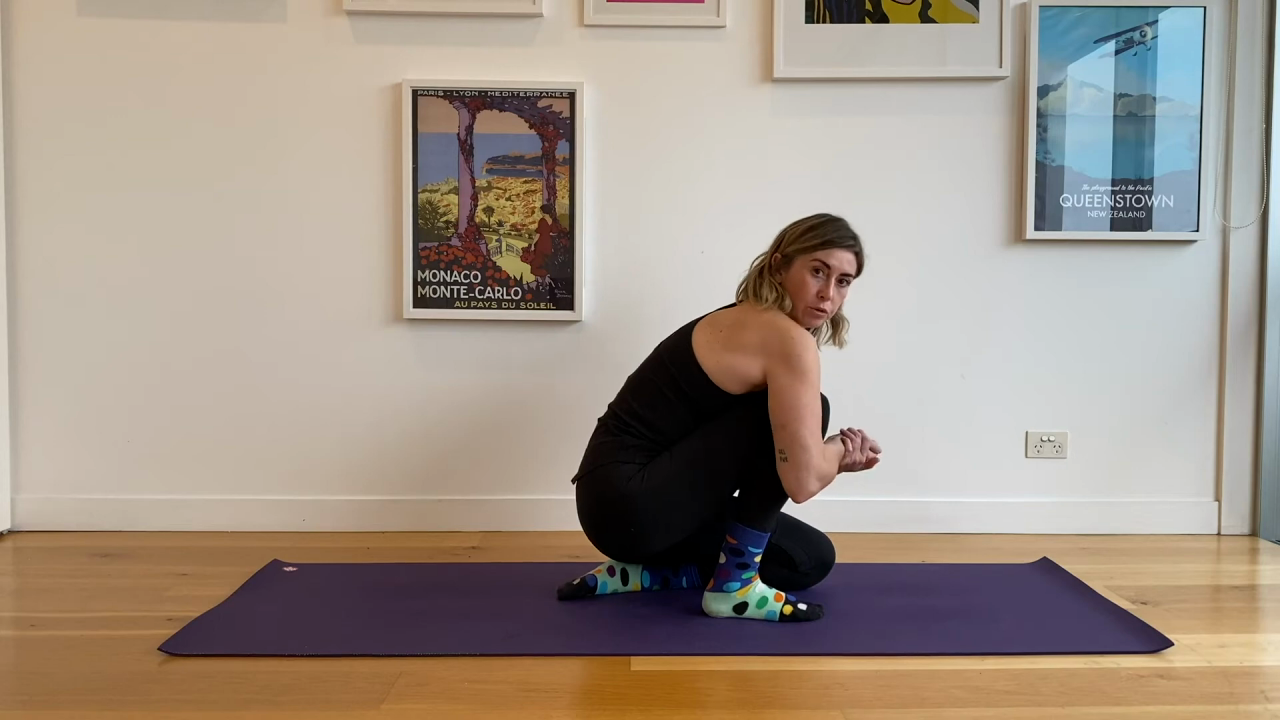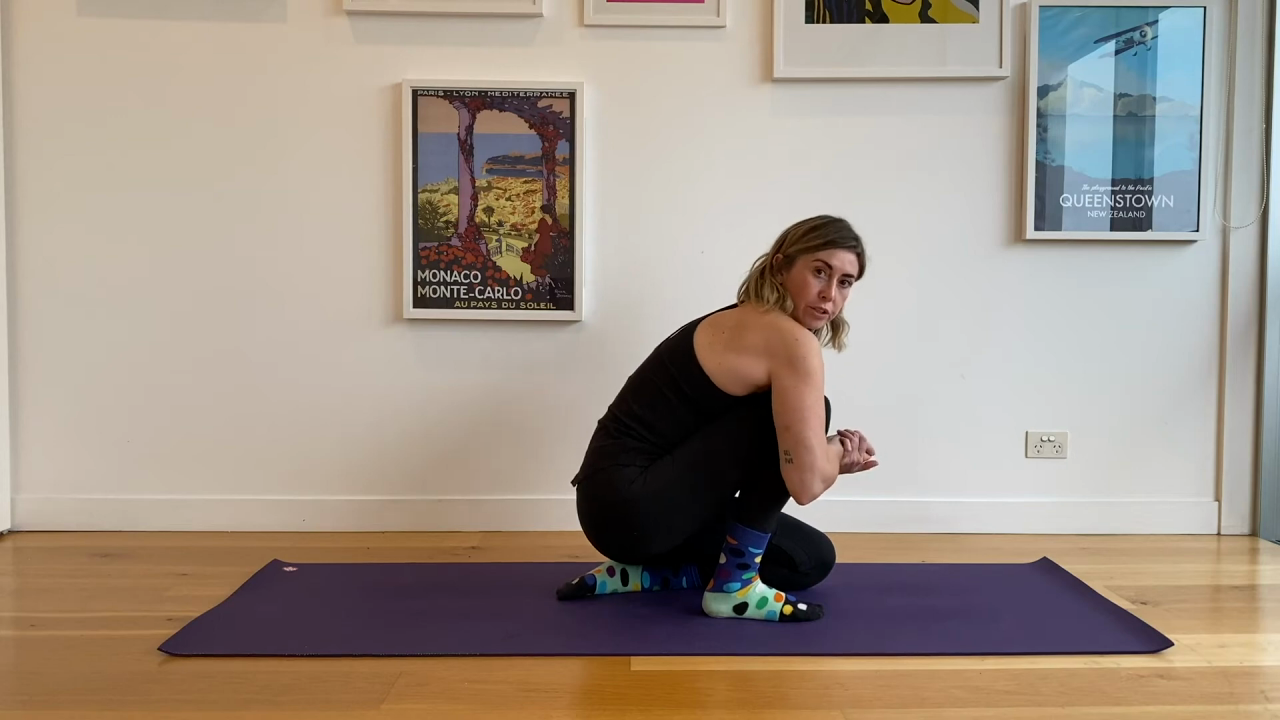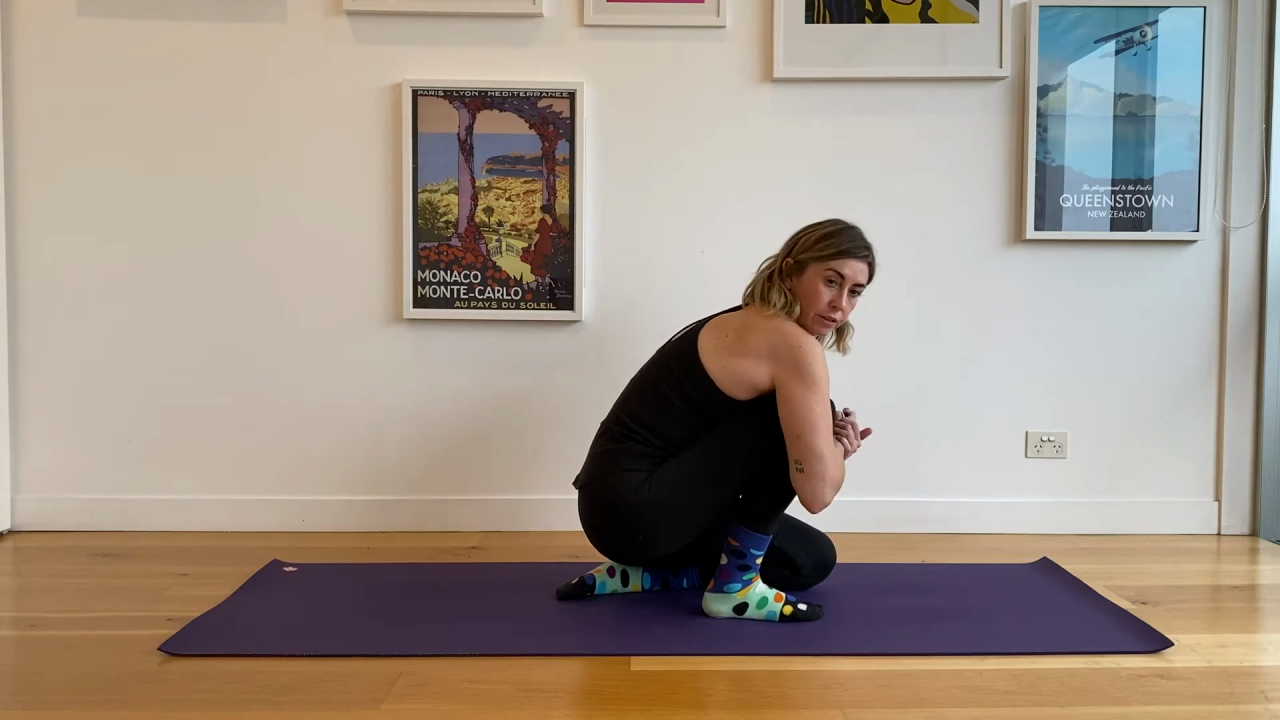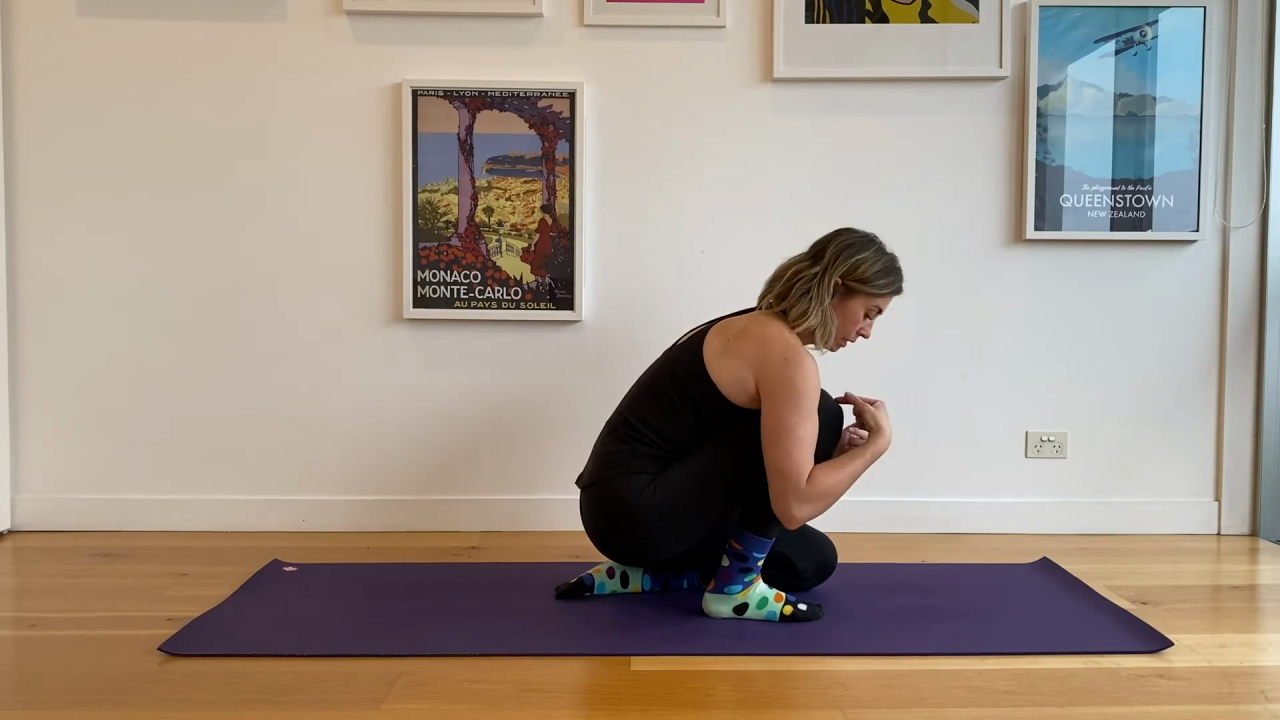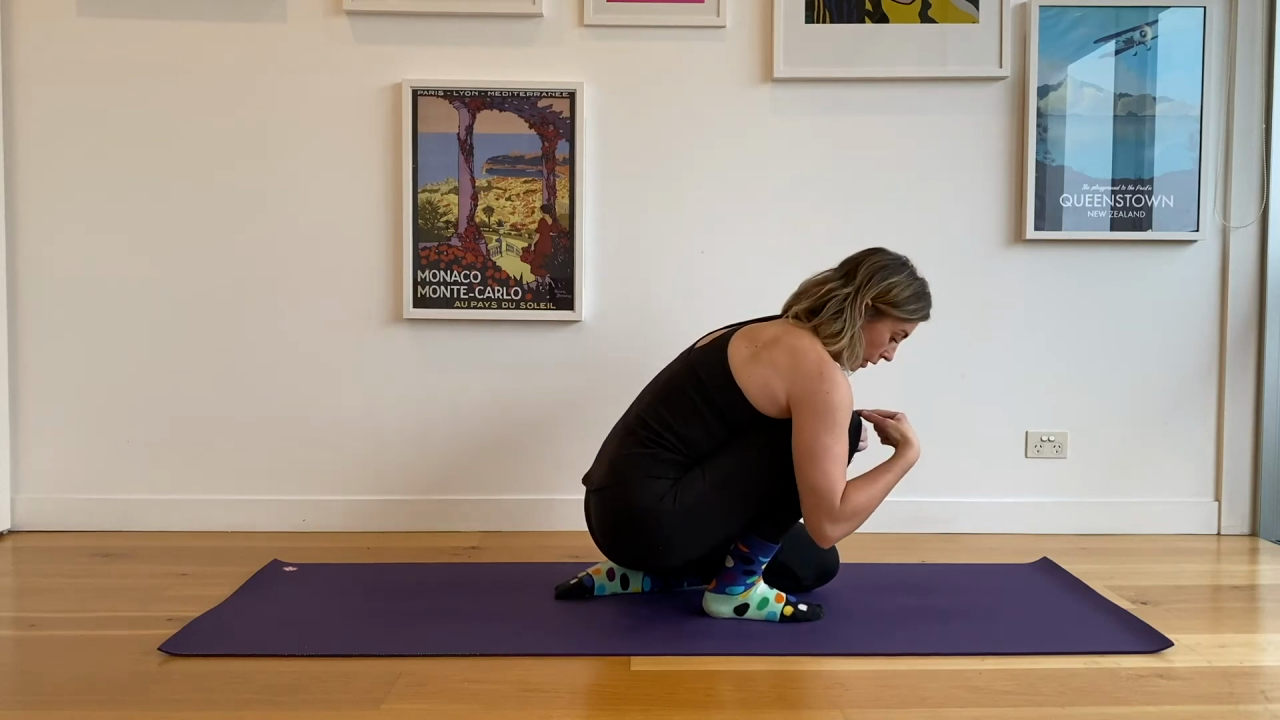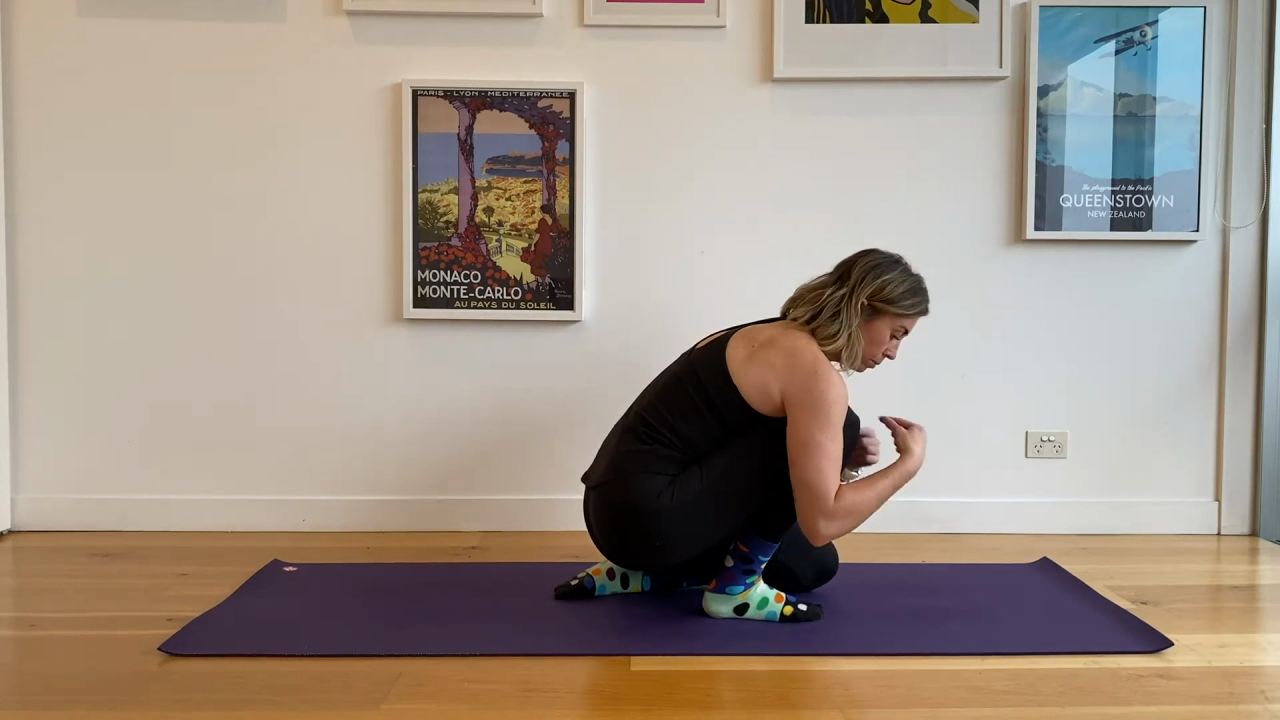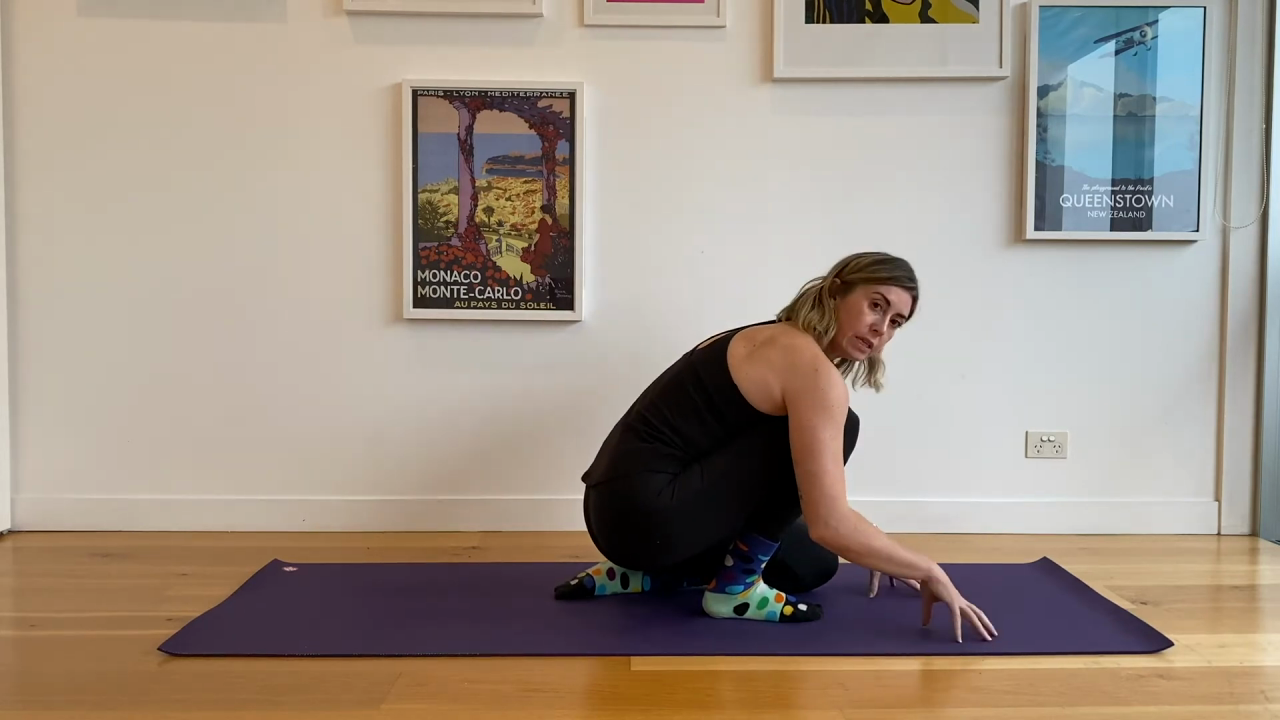
dt=0.7s
person 1, frame 1
left shoulder: (750, 324)
right shoulder: (788, 340)
left elbow: (788, 456)
right elbow: (802, 481)
left wrist: (836, 457)
right wrist: (837, 449)
left hip: (640, 497)
right hip: (629, 500)
left knee: (811, 559)
right knee: (804, 412)
left ankle: (638, 575)
right ankle: (734, 586)
person 1, frame 2
left shoulder: (749, 325)
right shoulder: (792, 341)
right elbow: (806, 483)
left wrist: (834, 455)
right wrist: (839, 450)
left hip: (636, 497)
right hip: (629, 503)
left knee: (811, 559)
right knee: (790, 418)
left ankle: (638, 575)
right ankle: (734, 585)
person 1, frame 3
left shoulder: (752, 326)
right shoulder: (795, 345)
right elbow: (817, 491)
left wrist: (831, 445)
right wrist: (838, 448)
left hip: (635, 500)
right hip: (632, 508)
left knee: (812, 559)
right knee: (803, 416)
left ankle: (638, 576)
right ankle: (735, 586)
person 1, frame 4
left shoulder: (759, 330)
right shoulder: (787, 356)
right elbow: (794, 504)
left wrist: (832, 452)
right wrist: (878, 441)
left hip: (628, 501)
right hip: (636, 512)
left knee: (813, 561)
right knee: (820, 414)
left ankle: (638, 576)
right ankle: (735, 586)
person 1, frame 5
left shoulder: (773, 335)
right shoulder: (818, 371)
right elbow: (828, 523)
left wrist: (836, 440)
right wrist: (907, 452)
right hip: (648, 517)
left knee: (814, 566)
left ankle: (640, 577)
right ankle: (736, 586)
person 1, frame 6
left shoulder: (775, 340)
right shoulder: (814, 373)
right elbow: (822, 521)
left wrist: (843, 463)
right wrist: (910, 461)
left hip: (626, 505)
right hip: (645, 515)
left knee: (812, 567)
right knee: (836, 454)
left ankle: (637, 576)
right ankle: (735, 586)
person 1, frame 7
left shoulder: (777, 343)
right shoulder: (812, 369)
left elbow: (809, 500)
right elbow: (828, 522)
left wrist: (878, 550)
right wrist: (929, 572)
left hip: (627, 503)
right hip: (646, 512)
left knee: (812, 565)
right knee: (836, 430)
left ankle: (638, 576)
right ankle: (736, 587)
